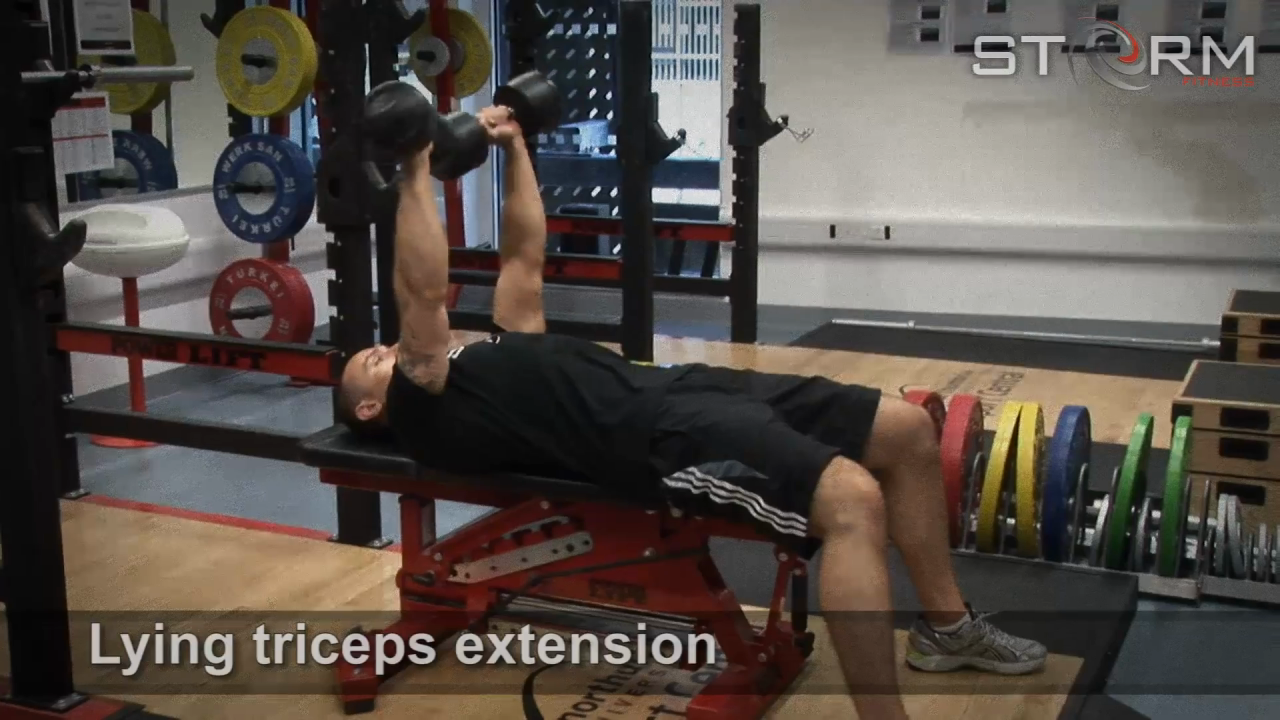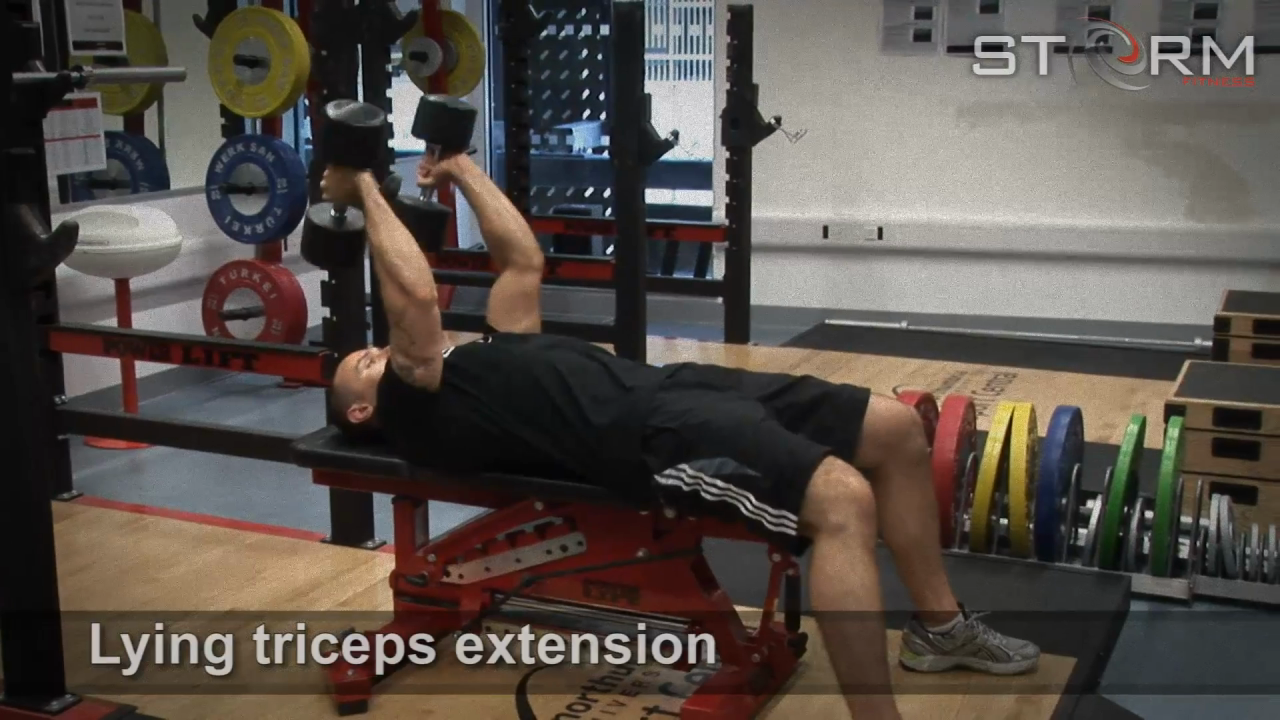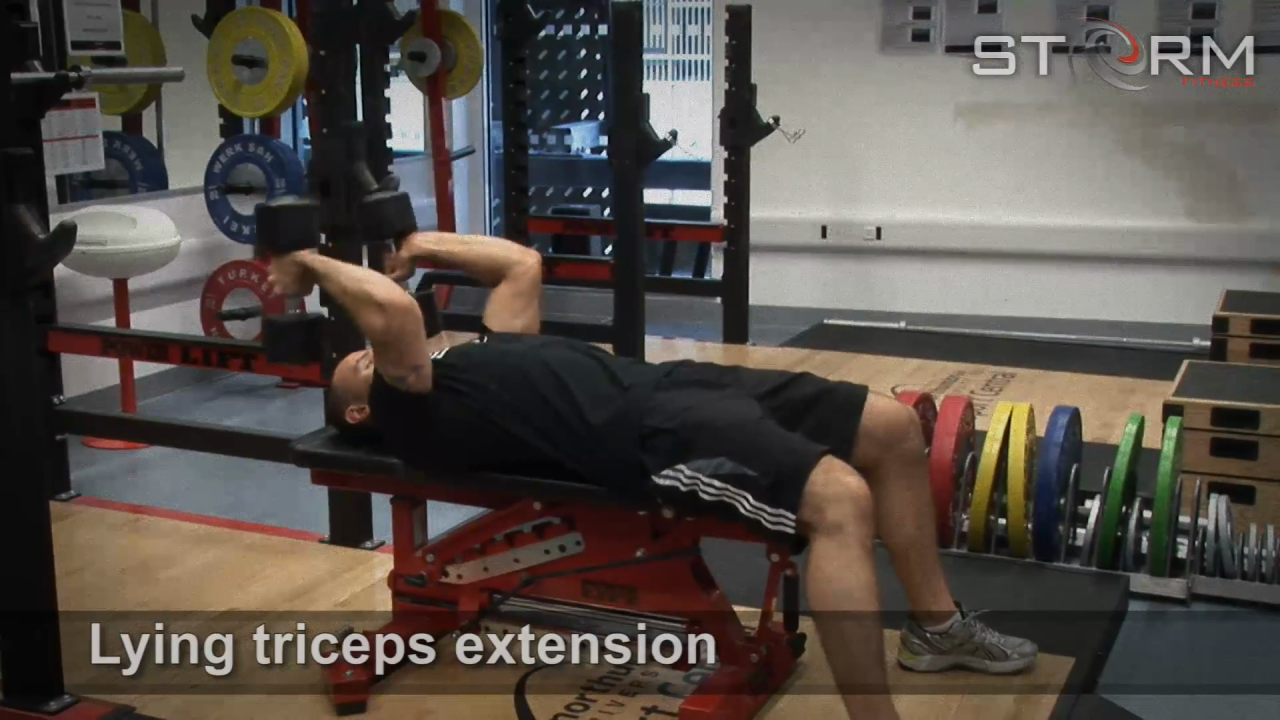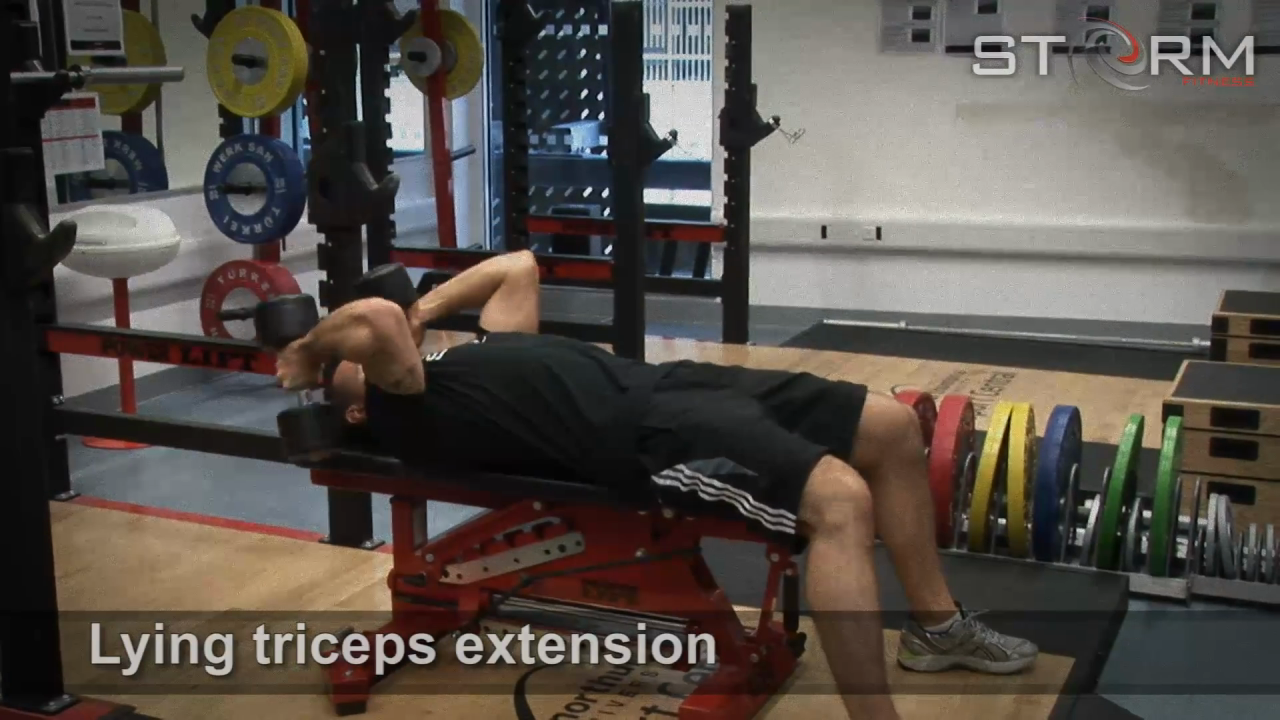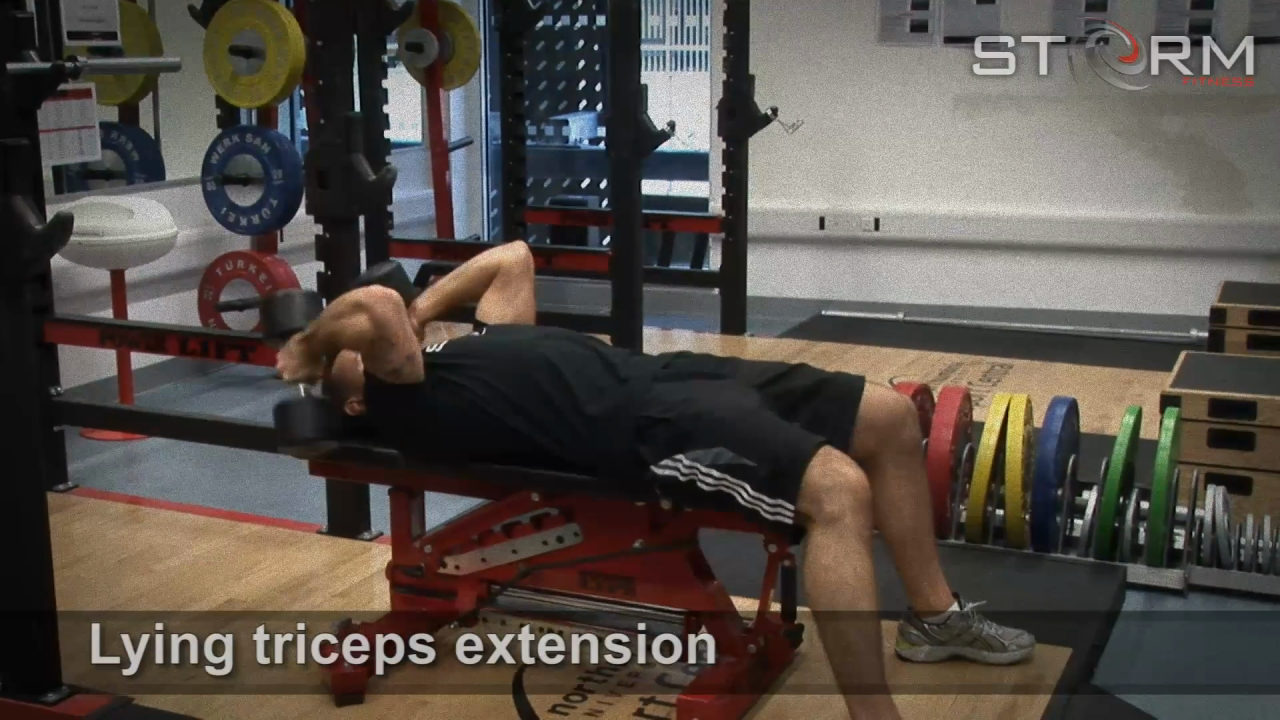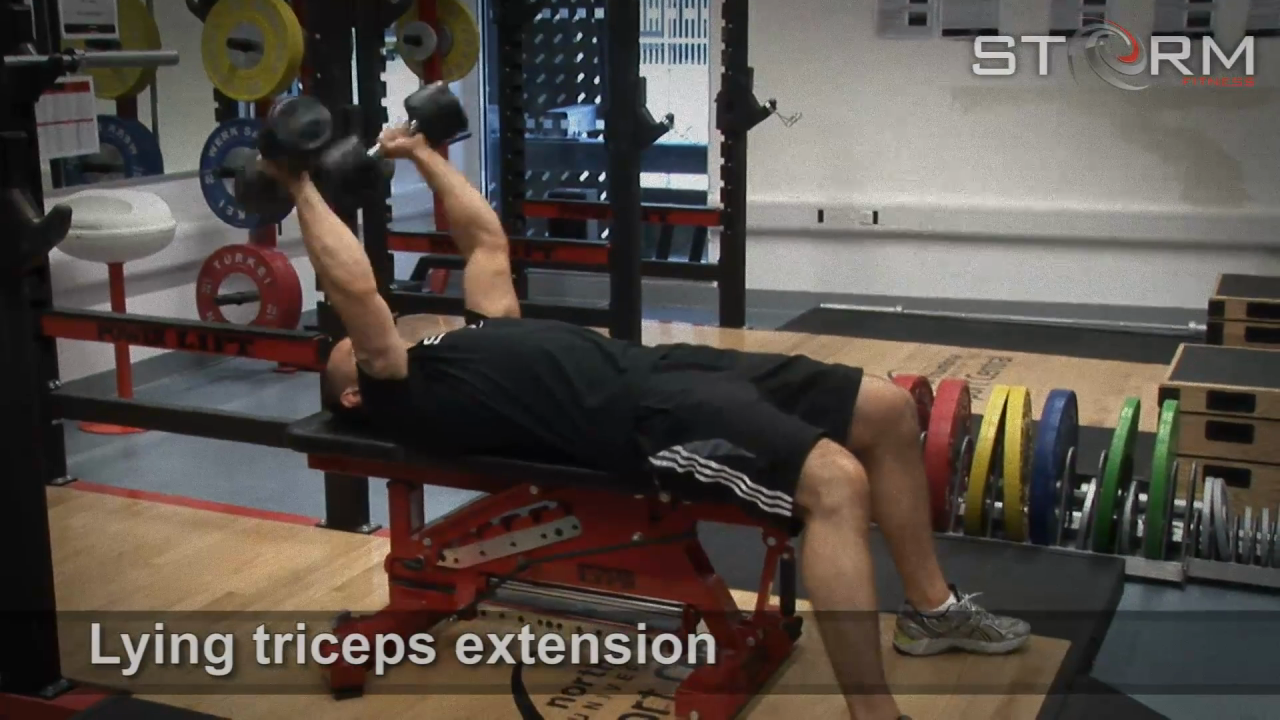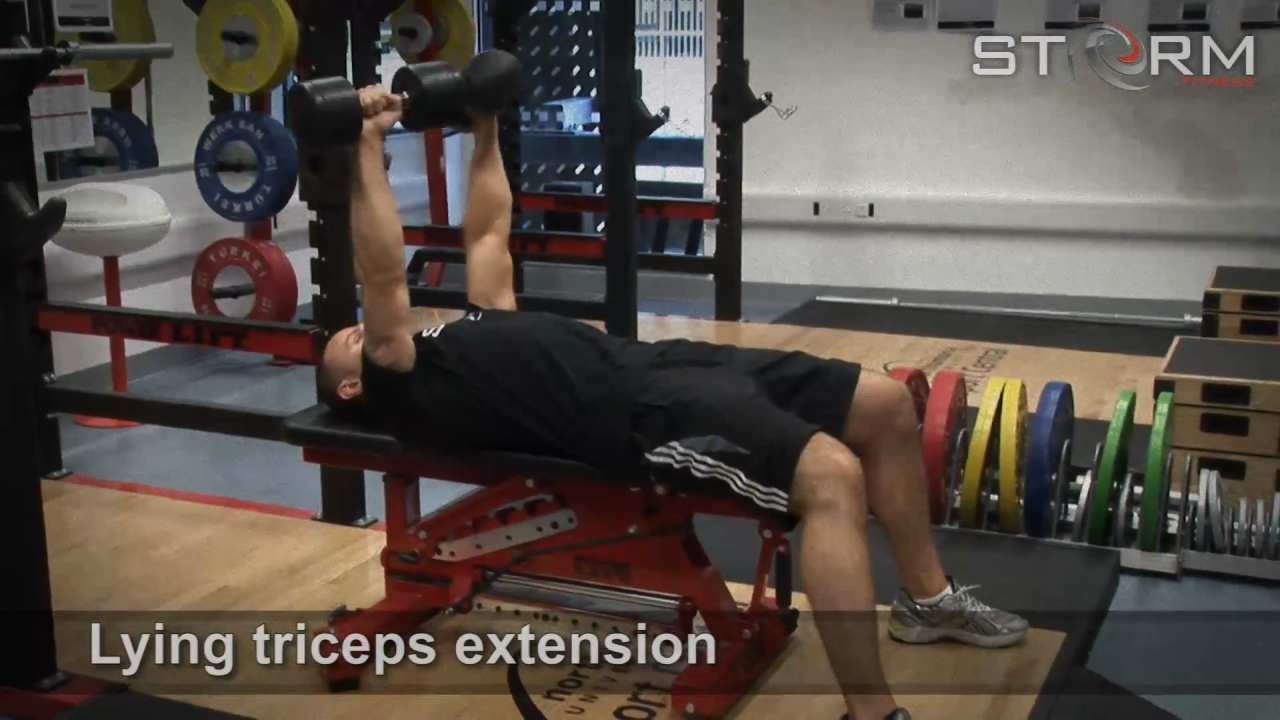
dt=0.7s
person 1, frame 1
left shoulder: (487, 356)
right shoulder: (429, 413)
left elbow: (524, 259)
right elbow: (423, 294)
left wrist: (515, 145)
right wrist: (417, 168)
left hip: (680, 388)
right hip: (657, 436)
left knee: (908, 431)
right knee: (853, 501)
left ankle: (947, 625)
person 1, frame 2
left shoulder: (481, 358)
right shoulder: (419, 414)
left elbow: (523, 264)
right elbow: (414, 298)
left wrist: (463, 170)
right wrist: (364, 190)
left hip: (669, 384)
right hip: (648, 434)
left knee: (897, 429)
right knee: (843, 501)
left ankle: (940, 624)
person 1, frame 3
left shoulder: (467, 357)
right shoulder: (414, 416)
left elbow: (524, 265)
right elbow: (392, 311)
left wrist: (422, 243)
right wrist: (311, 264)
left hip: (668, 383)
right hip: (644, 433)
left knee: (894, 428)
right knee: (842, 501)
left ankle: (936, 625)
person 1, frame 4
left shoulder: (462, 360)
right shoulder: (408, 413)
left elbow: (519, 267)
right elbow: (377, 320)
left wrist: (427, 305)
right wrist: (309, 350)
left hip: (663, 384)
right hip: (644, 436)
left knee: (893, 428)
right knee: (840, 500)
left ankle: (937, 624)
person 1, frame 5
left shoulder: (464, 351)
right shoulder: (407, 403)
left elbow: (515, 258)
right elbow: (376, 308)
left wrist: (424, 307)
right wrist: (308, 346)
left hip: (666, 375)
right hip: (643, 426)
left knee: (891, 418)
right knee: (840, 491)
left ankle: (935, 616)
person 1, frame 6
left shoulder: (471, 336)
right shoulder: (405, 397)
left elbow: (488, 238)
right elbow: (358, 291)
left wrist: (418, 151)
right wrist: (300, 187)
left hip: (665, 365)
right hip: (642, 417)
left knee: (889, 409)
right knee: (836, 481)
left ankle: (931, 607)
person 1, frame 7
left shoulder: (465, 334)
right shoulder: (406, 386)
left elbow: (489, 232)
right elbow: (382, 277)
left wrist: (484, 128)
right wrist: (368, 149)
left hip: (660, 362)
right hip: (637, 412)
left knee: (887, 405)
right knee: (831, 476)
left ankle: (928, 598)
